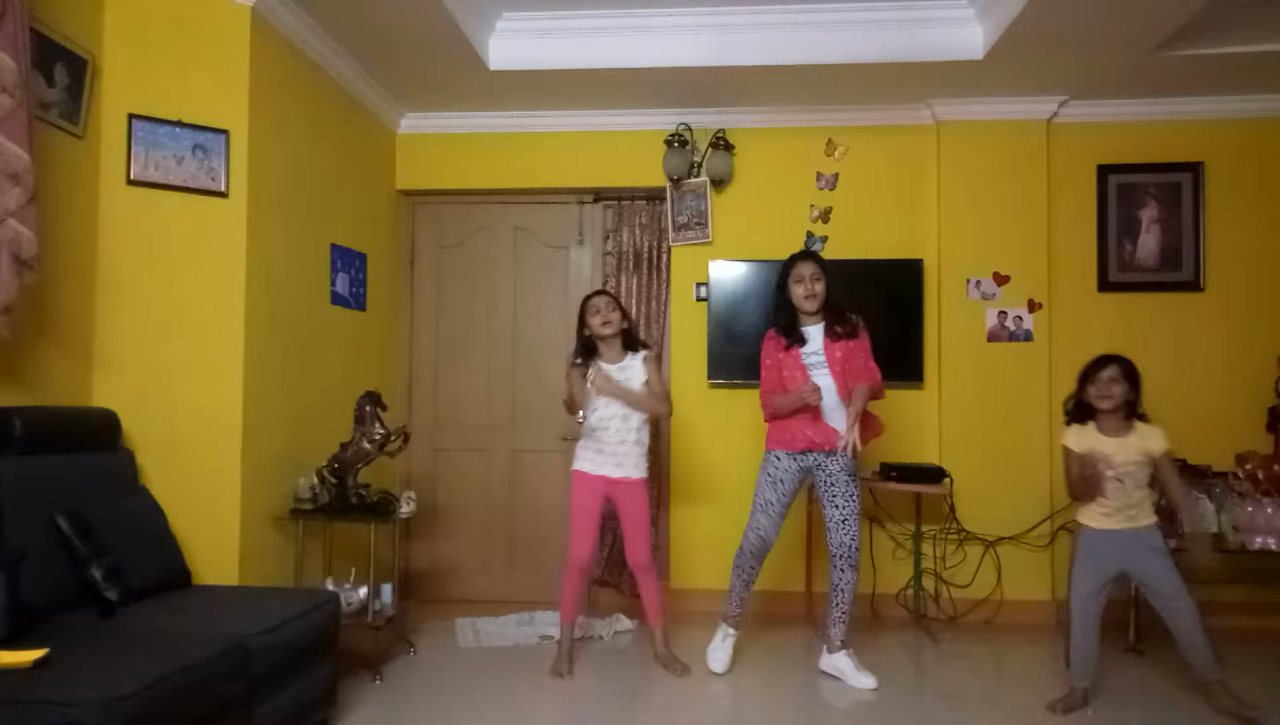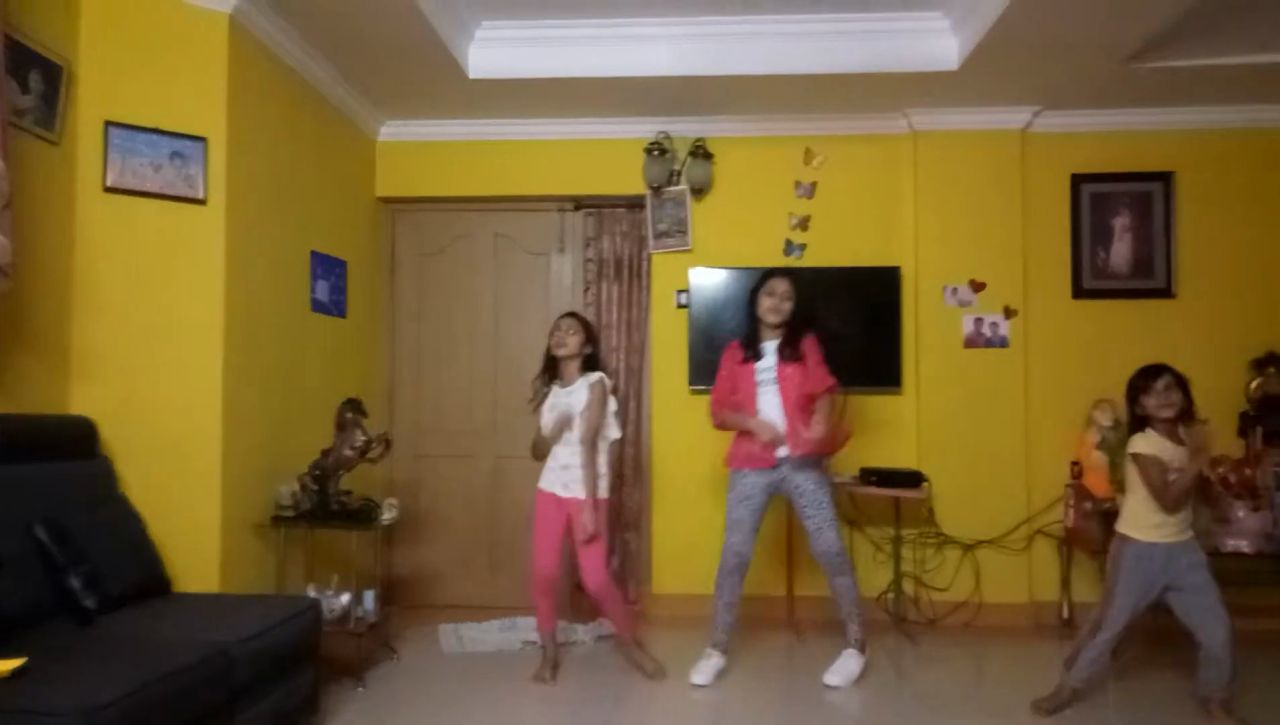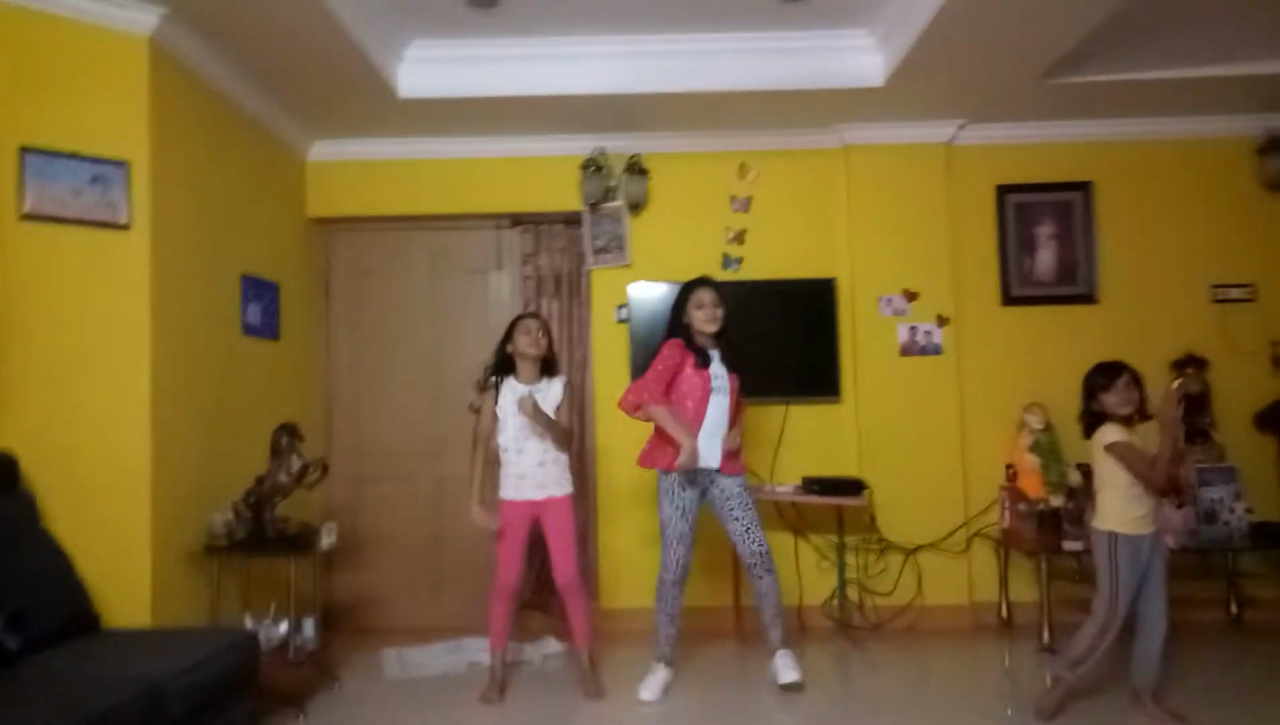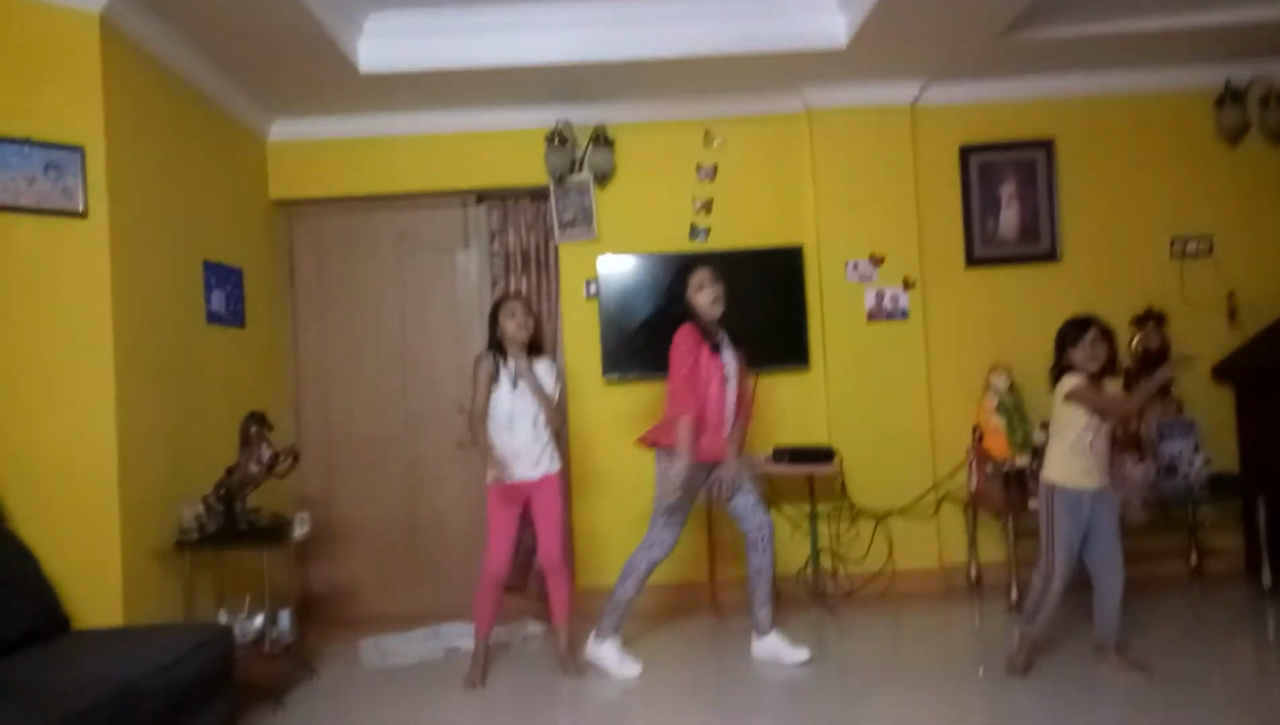
dt=0.3s
person 1, frame 1
left shoulder: (849, 328)
right shoulder: (775, 341)
left elbow: (863, 380)
right elbow: (769, 404)
left wrist: (852, 420)
right wrist: (800, 397)
left hip: (837, 449)
right hip: (787, 449)
left knee: (845, 546)
right knee: (756, 538)
left ankle: (836, 650)
right ankle: (730, 625)
person 1, frame 2
left shoulder: (804, 345)
right shoulder: (736, 352)
left elbow: (820, 392)
right elbow: (718, 412)
left wrist: (820, 422)
right wrist: (753, 424)
left hip: (802, 461)
right hip: (751, 465)
left knee: (830, 550)
right knee: (735, 556)
left ankle: (854, 646)
right ankle: (716, 651)
person 1, frame 3
left shoulder: (724, 359)
right shoulder: (676, 349)
right elbow: (645, 398)
left wrist: (735, 433)
right wrist: (683, 439)
left hip: (723, 470)
right hip: (684, 471)
left knee: (757, 552)
right knee: (676, 565)
left ankle: (778, 650)
right ankle: (662, 663)
person 1, frame 4
left shoulder: (726, 343)
right shoulder: (688, 336)
left elbow: (739, 404)
right elbow: (682, 399)
left wrist: (732, 455)
right wrist: (680, 462)
left hip: (721, 457)
right hip: (685, 454)
left knee: (760, 529)
right knee: (659, 544)
left ankle: (764, 636)
right ankle: (604, 637)
person 2, frame 1
left shoulder: (643, 361)
right shoulder: (582, 365)
left elbow: (663, 407)
right elbow: (571, 405)
left wrist: (615, 387)
right wrist: (578, 393)
left hip: (631, 474)
right hip: (588, 471)
left knee: (641, 559)
right knee: (579, 558)
left ankle: (660, 645)
right ankle: (565, 644)
person 2, frame 2
left shoulder: (596, 384)
right shoulder: (548, 391)
left elbow: (590, 442)
right elbow: (537, 452)
left wrist: (589, 507)
right wrist: (551, 434)
left hip: (589, 494)
right hip: (550, 492)
left knee: (596, 581)
right knee: (544, 574)
left ankle: (631, 645)
right ankle: (549, 652)
person 2, frame 3
left shoulder: (558, 387)
right shoulder: (497, 388)
left elbow: (566, 440)
right elbow: (482, 445)
left wrist: (542, 417)
right wrist: (476, 501)
left hip: (557, 495)
right hip: (515, 496)
left knee: (569, 579)
right knee: (507, 583)
left ankle: (585, 665)
right ankle: (497, 670)
person 2, frame 4
left shoulder: (545, 367)
right shoulder: (489, 364)
left elbow: (556, 424)
right elbow: (476, 418)
left wrist: (533, 382)
right wrist: (492, 461)
left hip: (546, 475)
right hip: (507, 477)
left knee: (553, 561)
right knee: (496, 566)
left ankle: (563, 645)
right ankle: (480, 651)
person 3, frame 1
left shoulder: (1150, 435)
right shoulder: (1077, 437)
left elbow: (1175, 487)
right elbow: (1078, 494)
right wrist: (1089, 471)
left hip: (1143, 535)
right hip: (1096, 536)
left knee: (1181, 610)
right knee: (1082, 612)
left ankle: (1216, 686)
right ankle: (1080, 687)
person 3, frame 2
left shoulder: (1189, 440)
right shoulder: (1144, 444)
left elbow: (1192, 493)
right elbow: (1169, 501)
right wrist: (1197, 460)
left hip: (1182, 548)
right hip: (1138, 547)
left knee: (1216, 627)
right knee: (1111, 622)
right ankle: (1069, 686)
person 3, frame 3
left shoulder: (1128, 434)
right shoulder: (1109, 435)
left elbow: (1164, 485)
right elbow: (1152, 480)
left wrist: (1172, 438)
right wrist: (1168, 428)
left hip: (1147, 537)
right hip: (1117, 537)
left knee: (1155, 619)
right knee: (1108, 616)
left ankle: (1145, 694)
right ankle: (1063, 680)
person 3, frame 4
left shoulder: (1099, 389)
right shoulder: (1071, 385)
right elbow: (1125, 410)
right wrist: (1161, 375)
left hip: (1099, 493)
right hip: (1064, 491)
left knee: (1111, 572)
right knee: (1056, 569)
left ankle: (1110, 646)
right ankle: (1028, 637)
